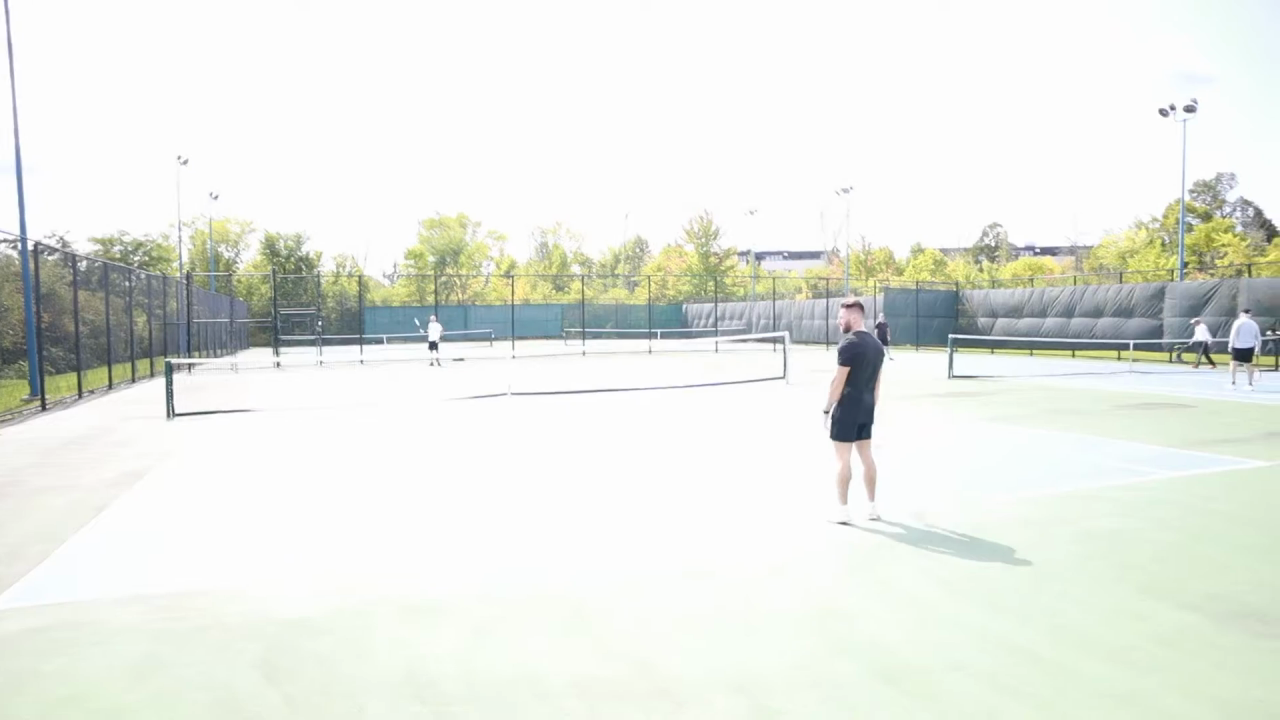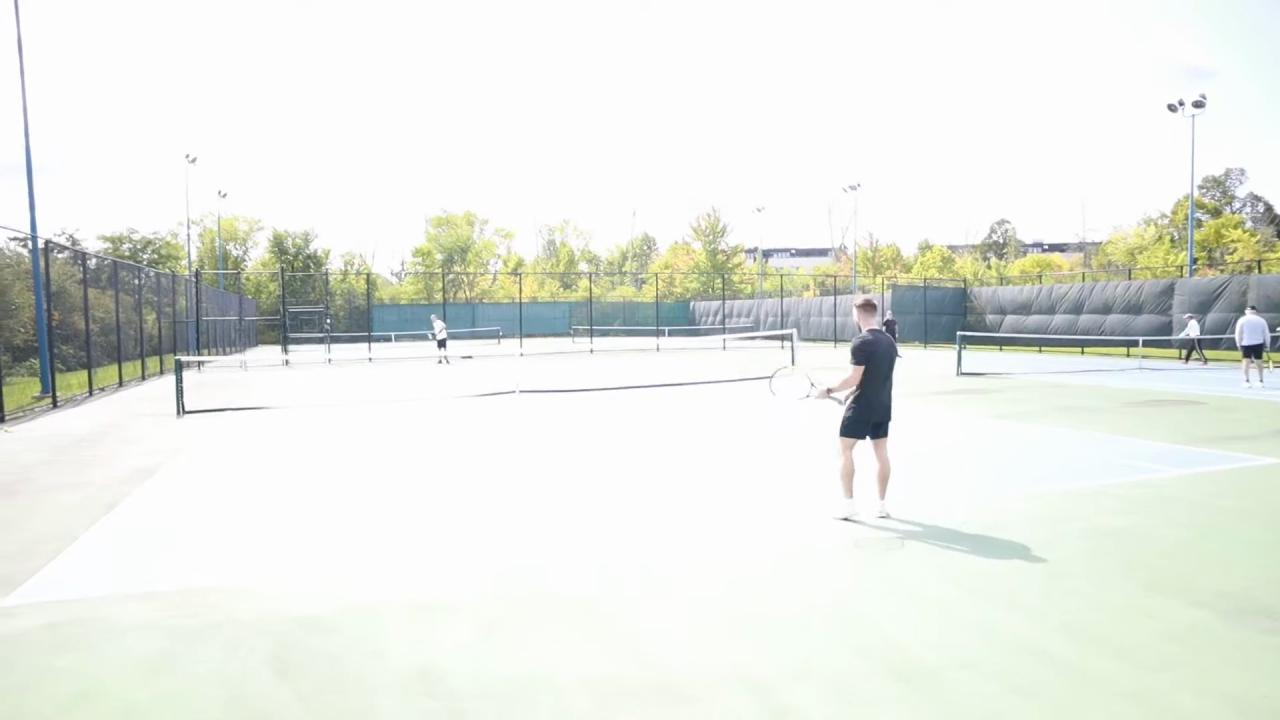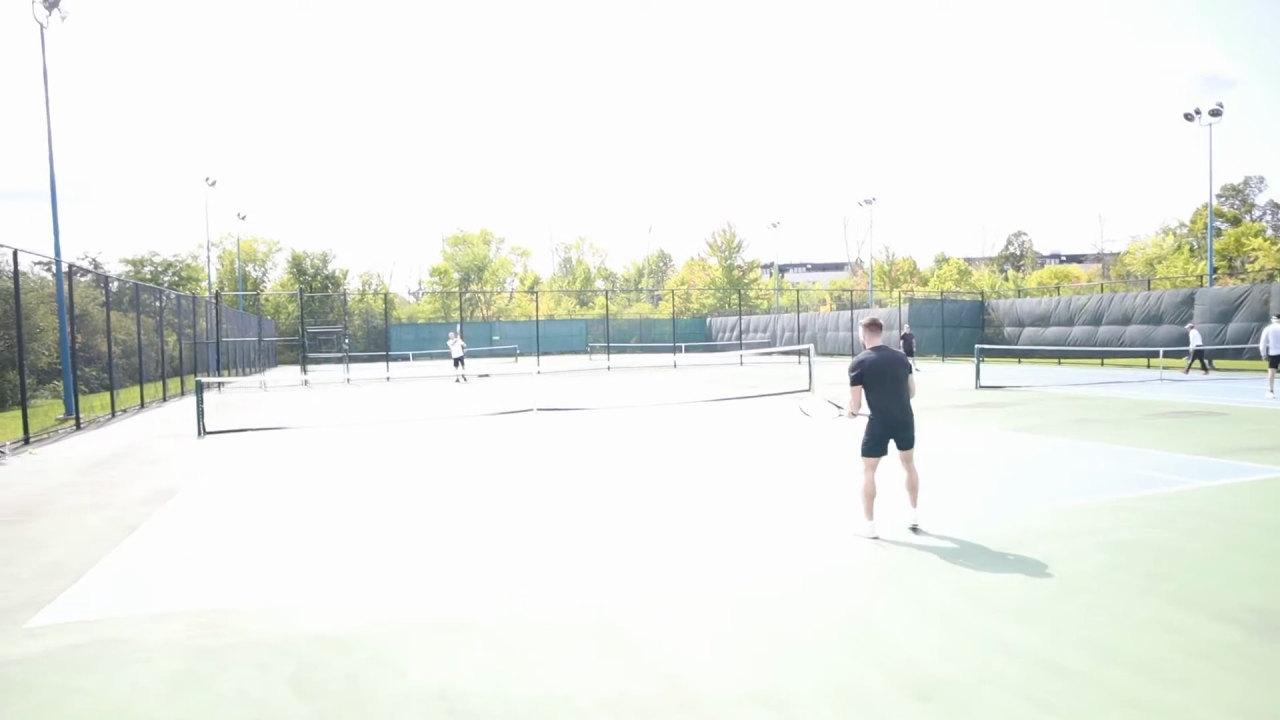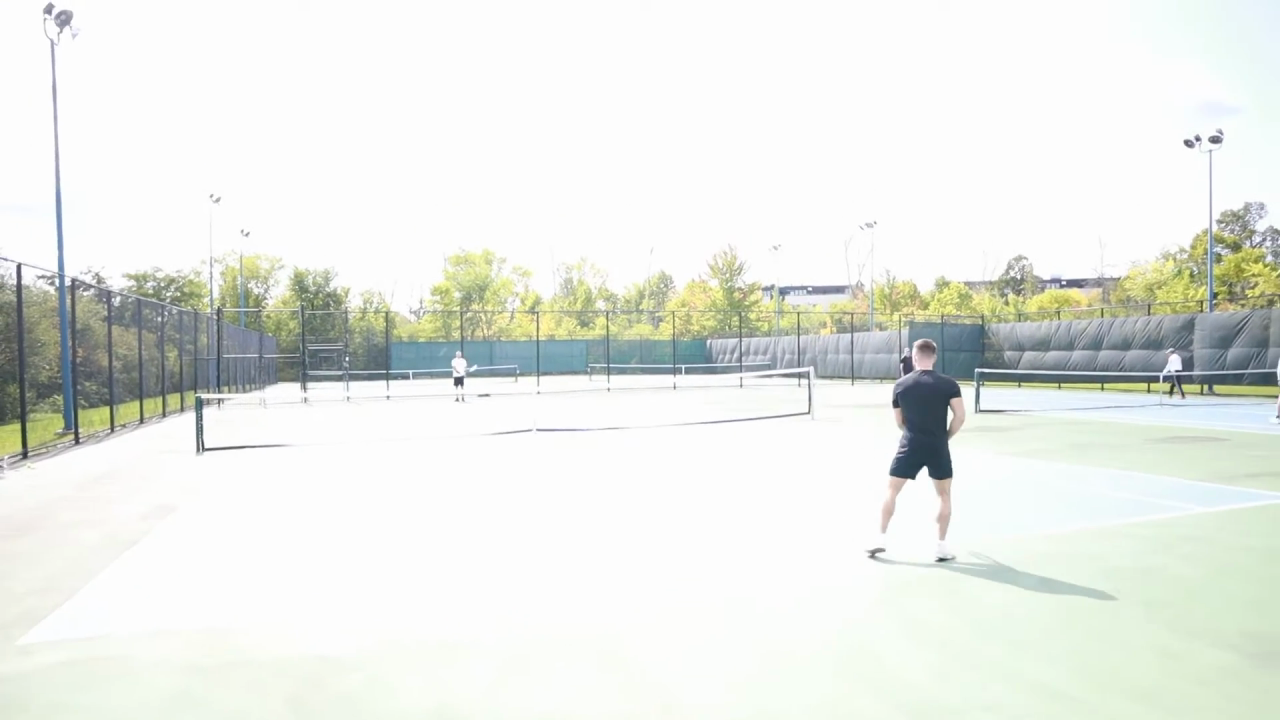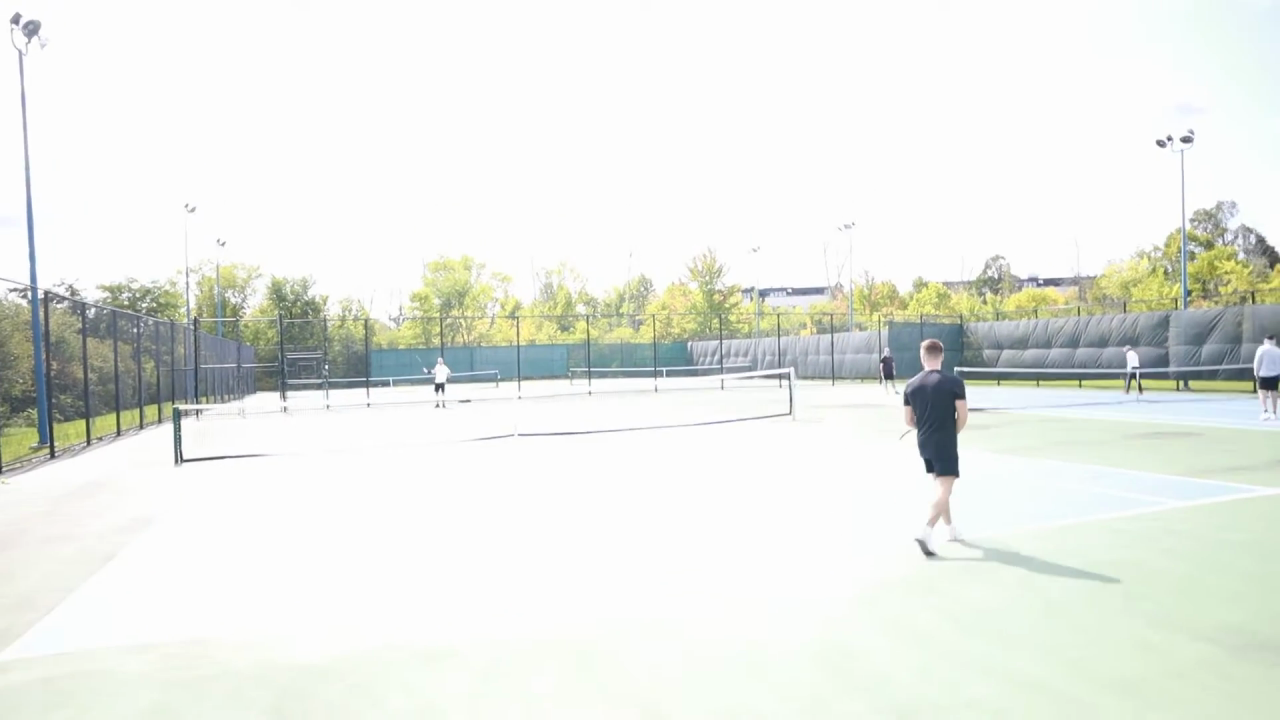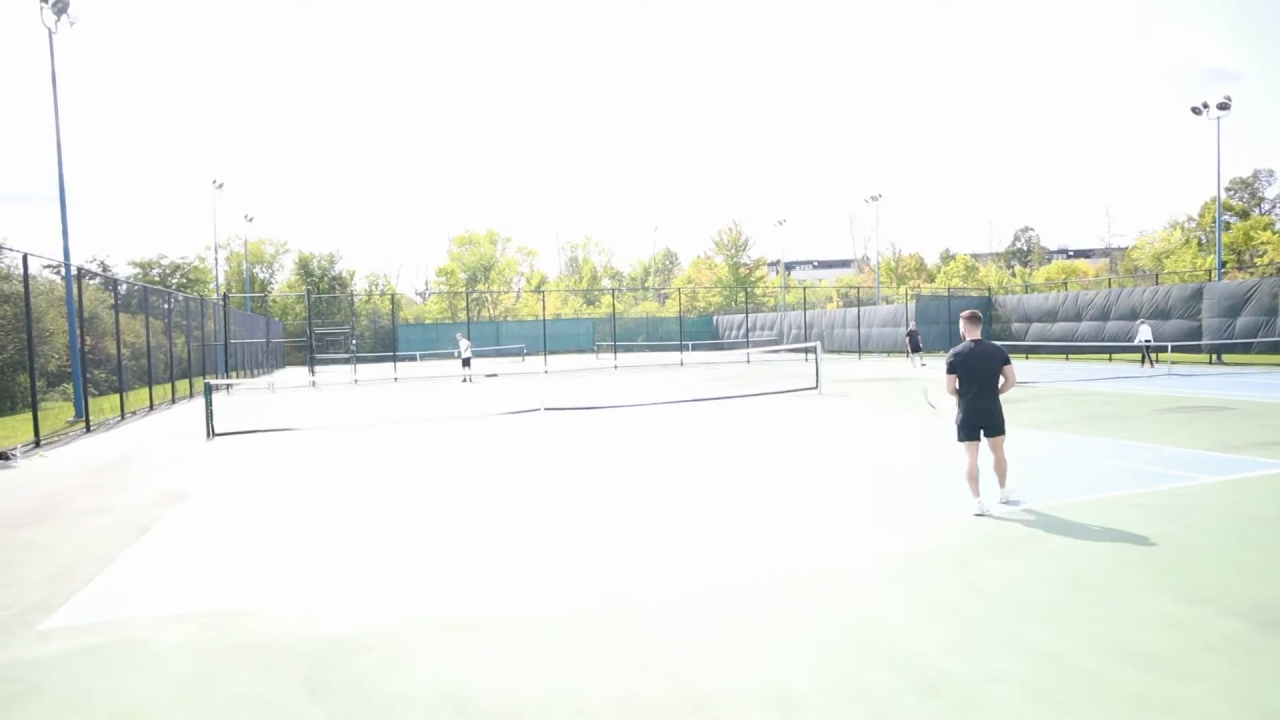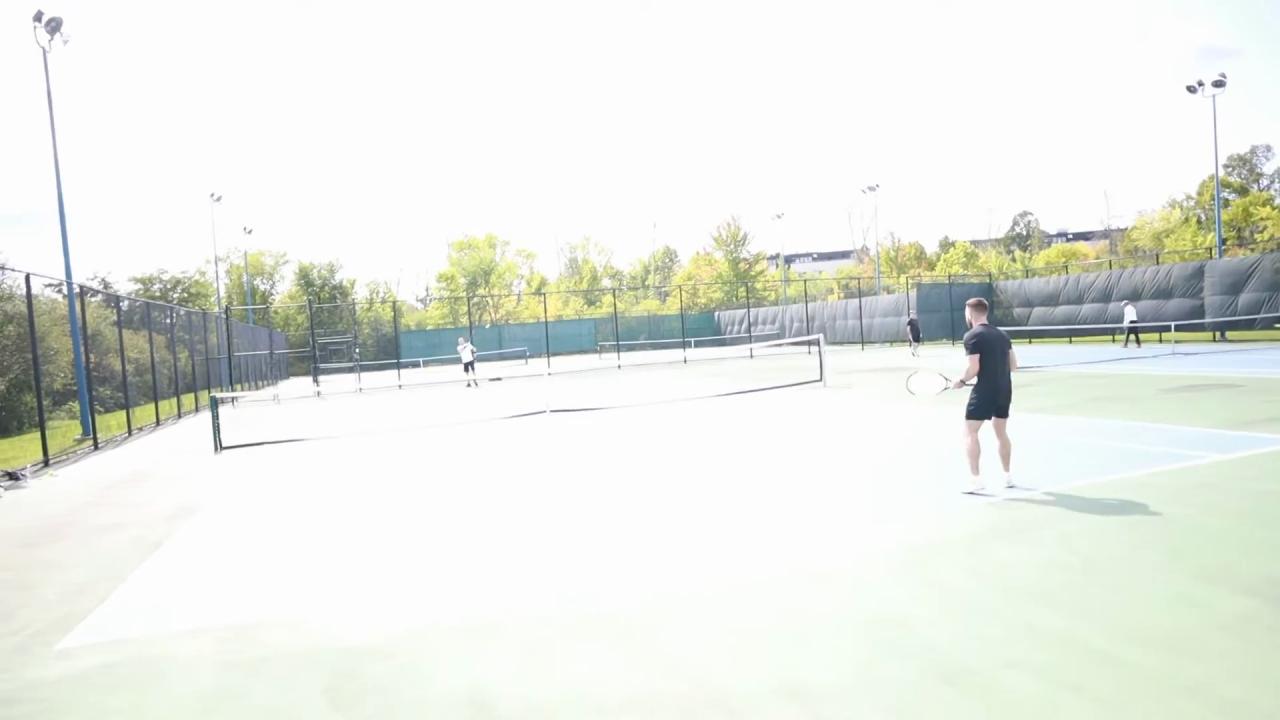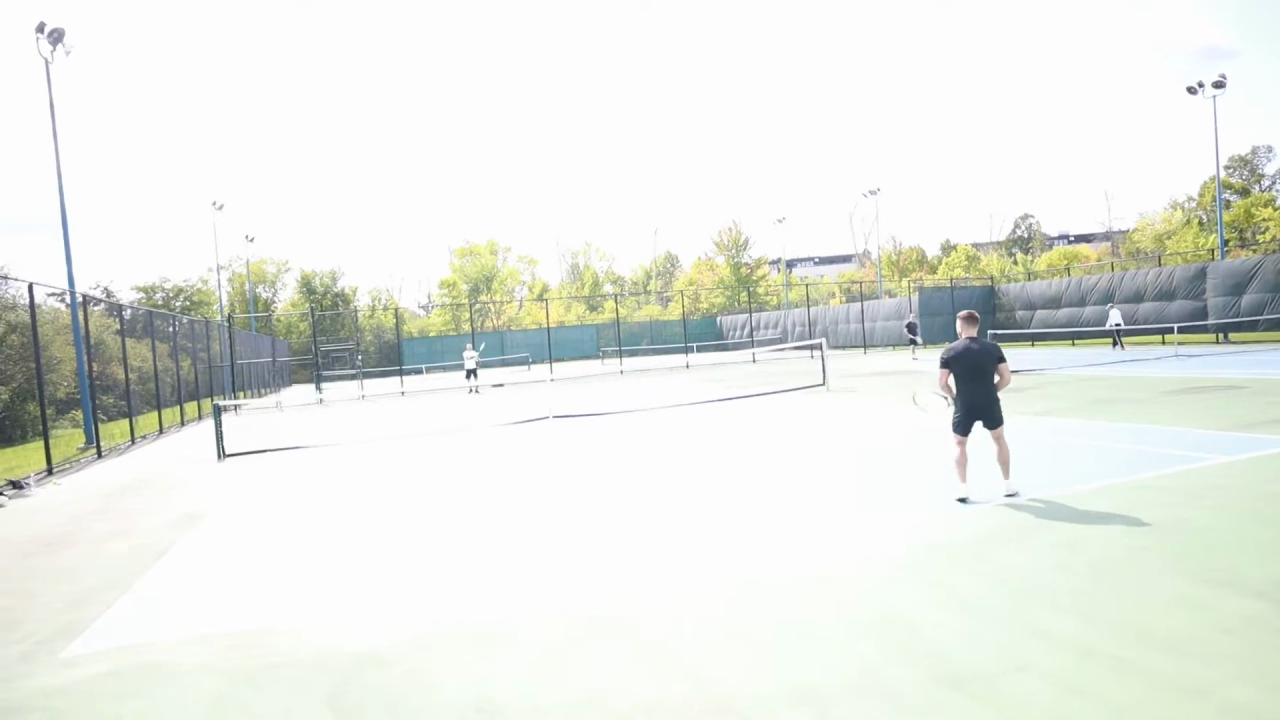
dt=0.5s
person 1, frame 1
left shoulder: (849, 344)
right shoulder: (877, 345)
left elbow: (839, 382)
left wrist: (826, 410)
left hip: (847, 409)
right hip: (866, 408)
left knee: (843, 458)
right knee: (866, 456)
left ankle: (843, 510)
right ankle: (872, 507)
person 1, frame 2
left shoulder: (861, 342)
right shoulder: (890, 342)
left elbow: (854, 379)
left wrist: (829, 390)
left hip: (862, 407)
right hip: (883, 406)
left knee: (846, 452)
right knee: (881, 454)
left ankle: (849, 504)
right ankle: (882, 505)
person 1, frame 3
left shoulder: (858, 363)
right shoulder: (901, 357)
left elbow: (856, 402)
right elbow: (911, 391)
left wrist: (852, 412)
left hip: (879, 423)
right hip: (905, 420)
left knee: (868, 472)
right knee: (909, 465)
left ankle: (869, 524)
right ankle: (913, 515)
person 1, frame 4
left shoulder: (901, 385)
right shoulder: (948, 384)
left elbow: (899, 421)
right elbow: (960, 416)
right wrist: (946, 436)
left hip: (909, 447)
right hip: (937, 448)
left knee: (891, 492)
right knee: (944, 495)
left ankle: (880, 539)
right ankle: (941, 546)
person 1, frame 5
left shoulder: (911, 385)
right shoulder: (953, 382)
left elbow: (909, 420)
right elbow: (962, 416)
right wrist: (952, 433)
left hip: (924, 444)
right hip: (945, 444)
left knee: (940, 487)
right knee: (944, 491)
left ankle: (951, 529)
right ankle: (926, 532)
person 1, frame 6
left shoulder: (955, 354)
right shoulder: (998, 351)
left elbow: (950, 389)
right elbow: (1011, 380)
left hip: (967, 412)
right hip: (992, 410)
left knee: (971, 456)
right knee: (998, 451)
left ankle: (977, 502)
right ankle: (1004, 491)
person 1, frame 7
left shoulder: (972, 336)
right shoulder: (1002, 335)
left elbow: (974, 368)
right elbow: (1013, 364)
left wrist: (961, 381)
left hip: (985, 390)
right hip: (1005, 390)
left knee: (971, 433)
right knee: (1001, 432)
left ankle: (975, 480)
right ankle: (1007, 476)
person 1, frame 8
left shoulder: (950, 351)
right shoulder: (993, 348)
left elbow: (942, 383)
right elbow: (1006, 379)
left wrist: (953, 396)
left hip: (964, 405)
right hip: (989, 403)
left knee: (960, 445)
right knee: (999, 439)
left ankle: (962, 489)
right ankle: (1008, 485)
